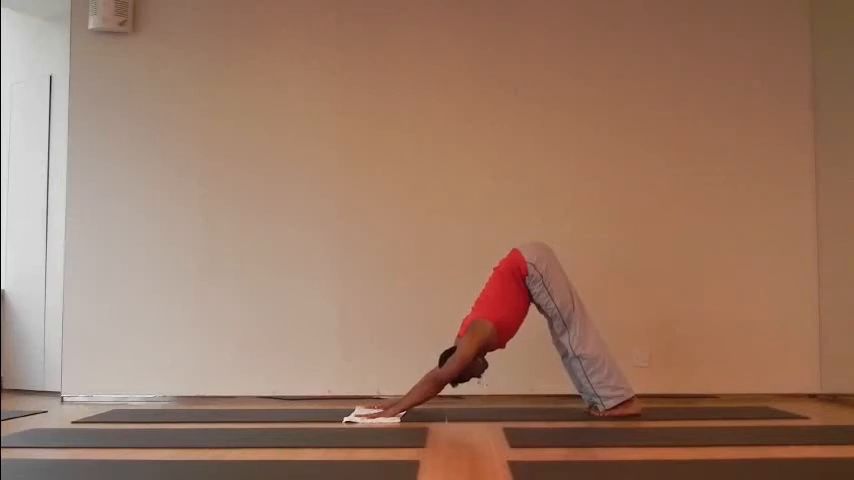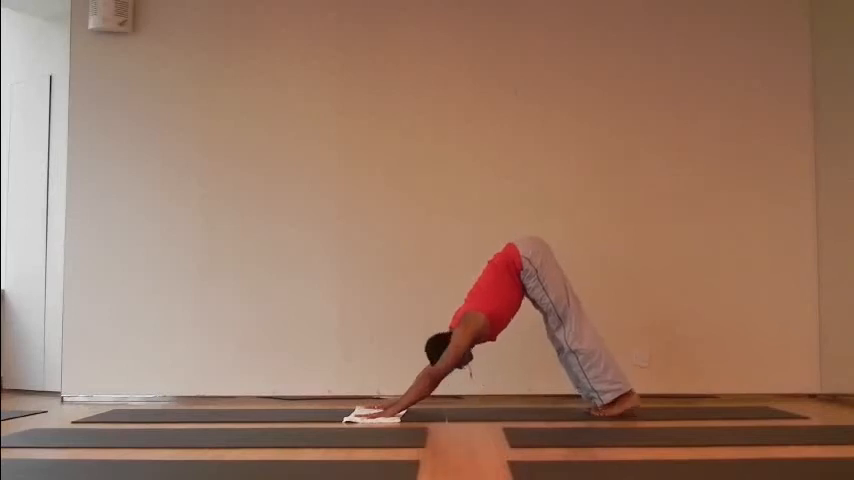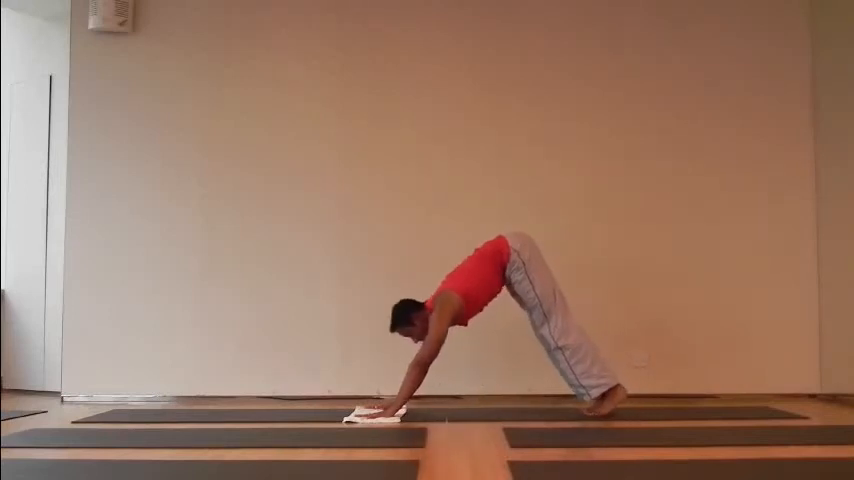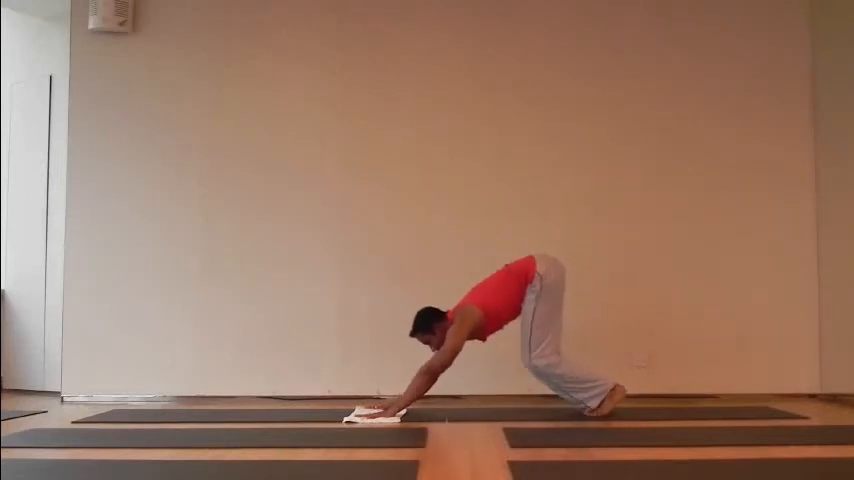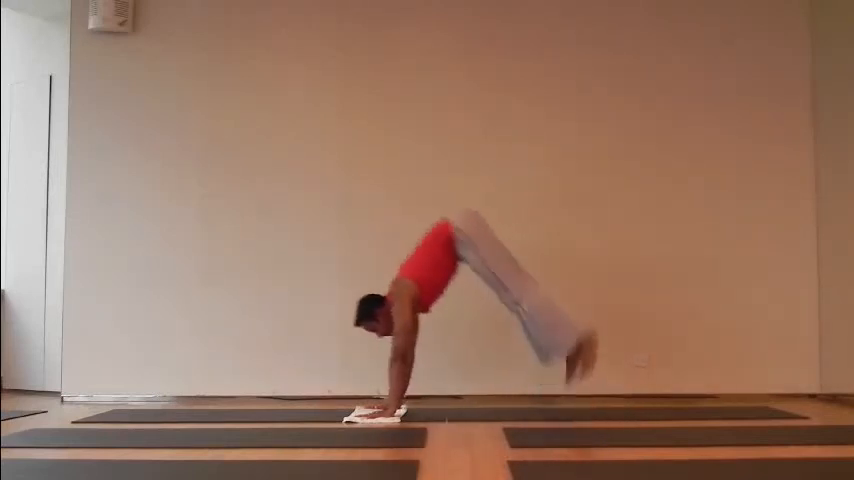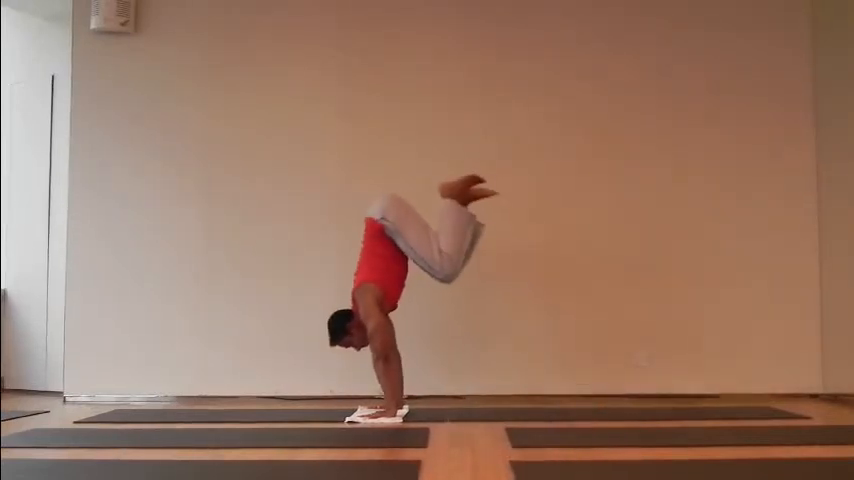
dt=0.7s
person 1, frame 1
left shoulder: (473, 342)
right shoulder: (470, 341)
left elbow: (437, 380)
right elbow: (436, 376)
left wrist: (397, 408)
right wrist: (400, 401)
left hip: (531, 265)
right hip: (528, 266)
left knee: (575, 335)
right knee: (568, 337)
left ankle: (620, 399)
right ankle: (606, 398)
person 1, frame 2
left shoulder: (465, 332)
right shoulder: (461, 332)
left elbow: (433, 375)
right elbow: (433, 372)
left wrist: (397, 407)
right wrist: (400, 401)
left hip: (526, 259)
right hip: (523, 261)
left knee: (571, 331)
right knee: (564, 333)
left ankle: (619, 394)
right ankle: (607, 395)
person 1, frame 3
left shoulder: (441, 311)
right shoulder: (436, 312)
left elbow: (421, 363)
right elbow: (421, 363)
left wrist: (396, 405)
right wrist: (397, 400)
left hip: (513, 253)
right hip: (509, 259)
left knee: (555, 327)
right knee: (548, 329)
left ankle: (607, 388)
right ankle: (600, 389)
person 1, frame 4
left shoulder: (461, 325)
right shoulder: (458, 322)
left elbow: (430, 371)
right elbow: (431, 370)
left wrist: (398, 406)
right wrist: (400, 401)
left hip: (540, 273)
right hip: (535, 273)
left knee: (538, 358)
right knee: (538, 357)
left ankle: (605, 392)
right ankle: (599, 394)
person 1, frame 5
left shoulder: (401, 301)
right shoulder: (405, 303)
left elbow: (400, 357)
right elbow: (405, 357)
left wrist: (392, 405)
right wrist: (393, 402)
left knee: (515, 294)
right knee: (515, 290)
left ankle: (577, 341)
right ankle: (572, 345)
person 1, frame 6
left shoulder: (366, 305)
left elbow: (383, 358)
right elbow: (388, 356)
left wrist: (392, 406)
right wrist: (395, 402)
right hip: (387, 221)
left ankle: (454, 198)
right ankle: (456, 200)
